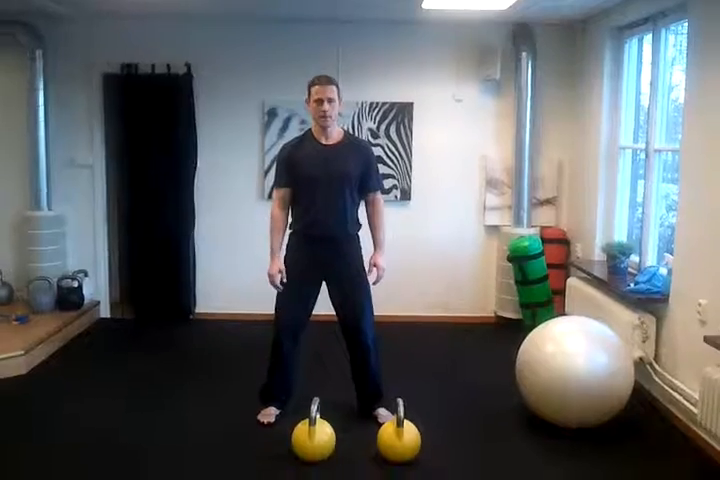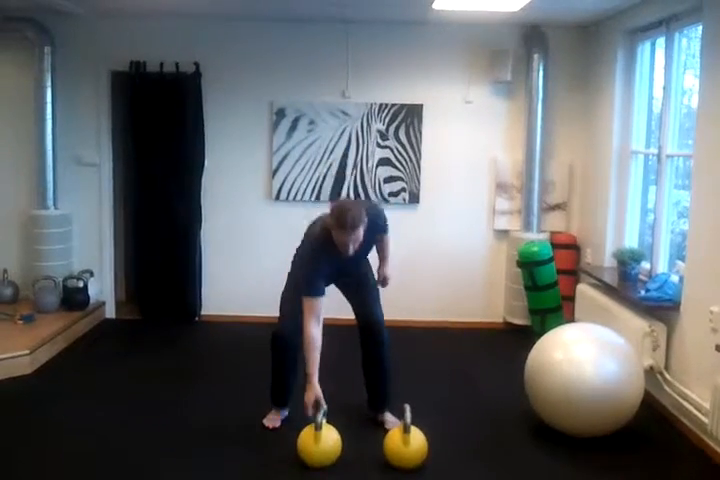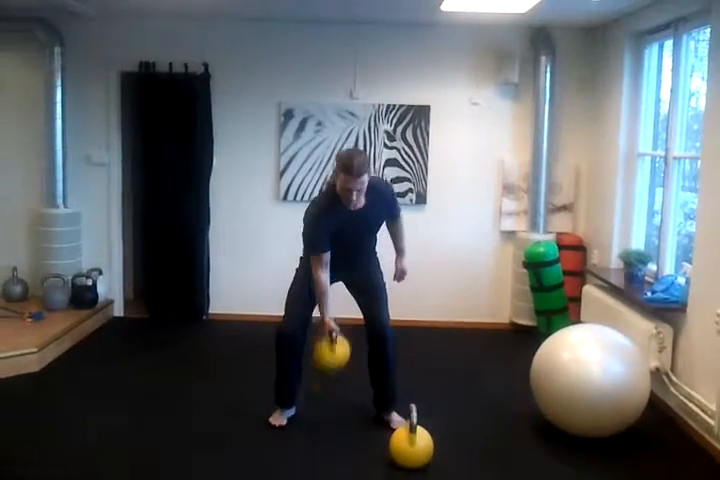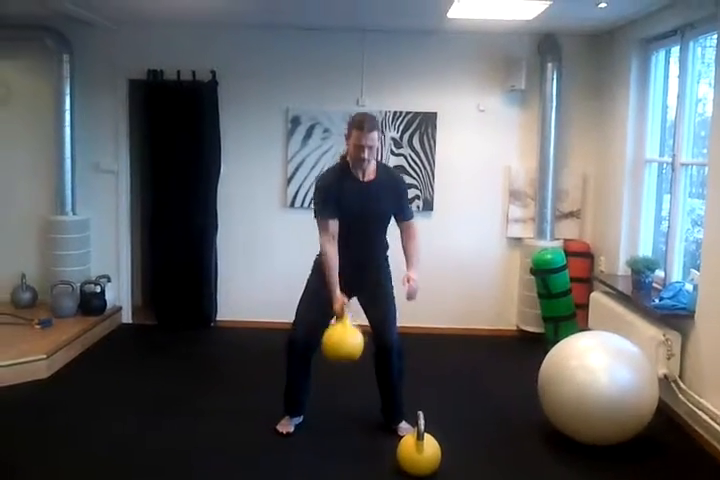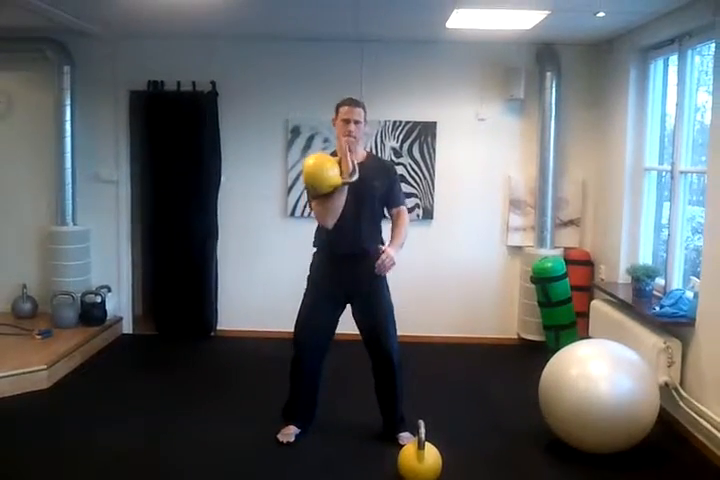
dt=0.7s
person 1, frame 1
left shoulder: (360, 151)
right shoulder: (292, 151)
left elbow: (374, 202)
right elbow: (280, 206)
left wrist: (379, 250)
right wrist: (275, 256)
left hip: (346, 250)
right hip: (302, 251)
left knee: (360, 328)
right knee: (287, 327)
left ankle: (371, 403)
right ankle: (274, 400)
person 1, frame 2
left shoulder: (373, 215)
right shoulder: (314, 247)
right elbow: (313, 323)
left wrist: (384, 264)
right wrist: (312, 382)
left hip: (357, 269)
right hip: (310, 268)
left knee: (374, 326)
right knee: (285, 333)
left ankle: (380, 407)
right ankle: (280, 405)
person 1, frame 3
left shoulder: (383, 191)
right shoulder: (319, 210)
left elbow: (395, 220)
right elbow: (320, 269)
left wrist: (401, 255)
right wrist: (325, 316)
left hip: (363, 262)
right hip: (320, 259)
left knee: (381, 329)
right knee: (290, 330)
left ankle: (386, 408)
right ankle: (285, 404)
person 1, frame 4
left shoulder: (393, 180)
right shoulder: (329, 182)
left elbow: (408, 227)
right elbow: (329, 238)
left wrist: (412, 270)
right wrist: (336, 292)
left hip: (374, 269)
right hip: (331, 269)
left knee: (388, 342)
right knee: (300, 339)
left ankle: (394, 416)
right ankle: (294, 411)
person 1, frame 5
left shoulder: (384, 169)
left elbow: (401, 215)
right elbow: (325, 219)
left wrist: (393, 247)
right wrist: (346, 177)
left hip: (369, 268)
right hip: (328, 266)
left knee: (385, 349)
right knee: (307, 345)
left ankle: (395, 425)
right ankle: (297, 419)
